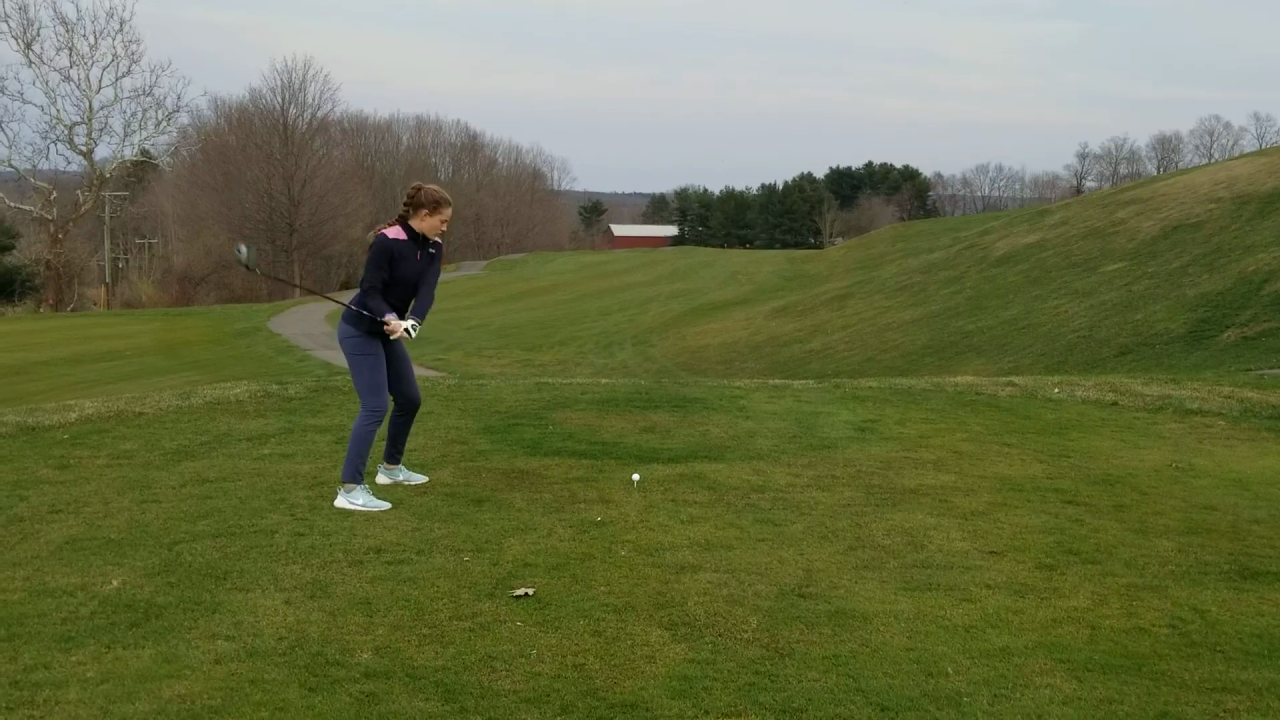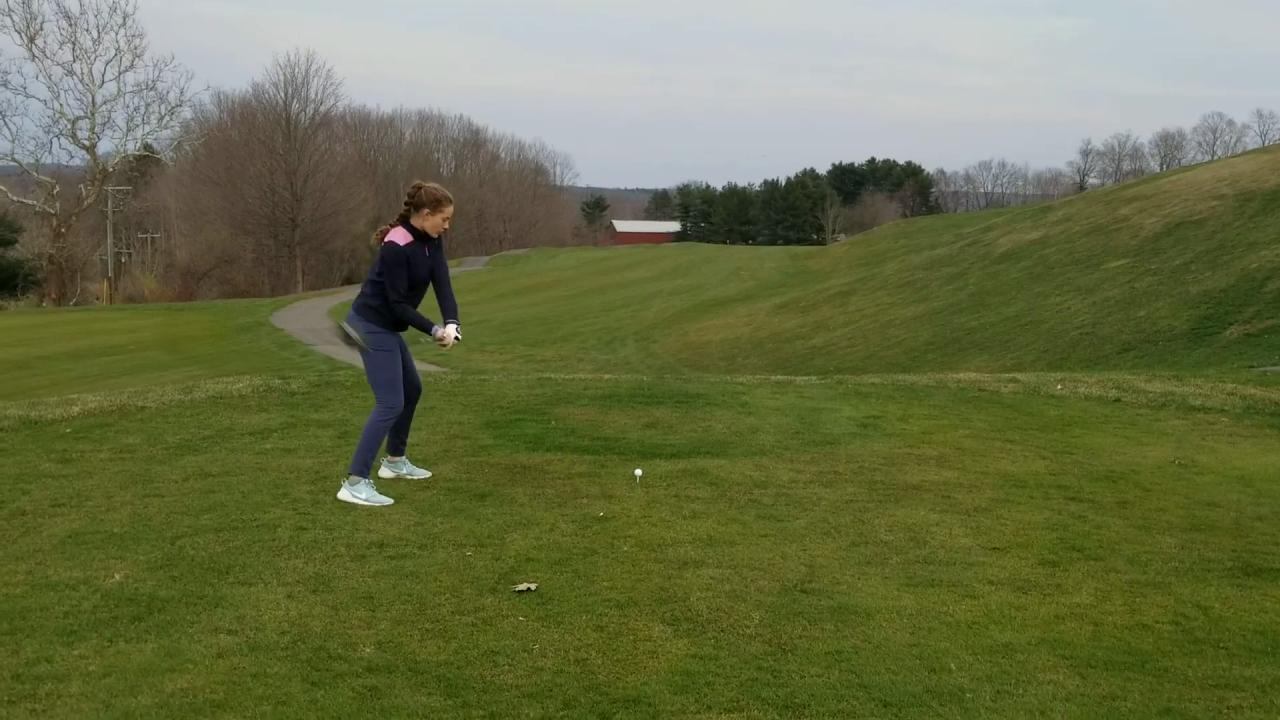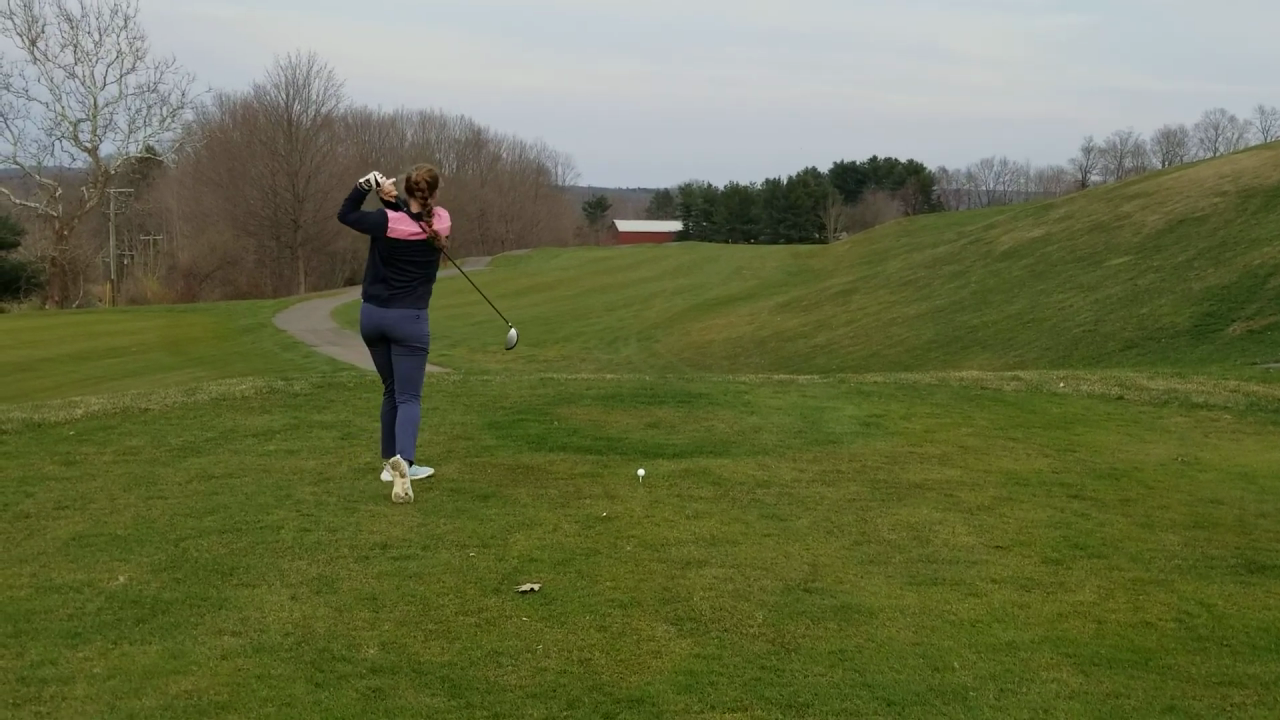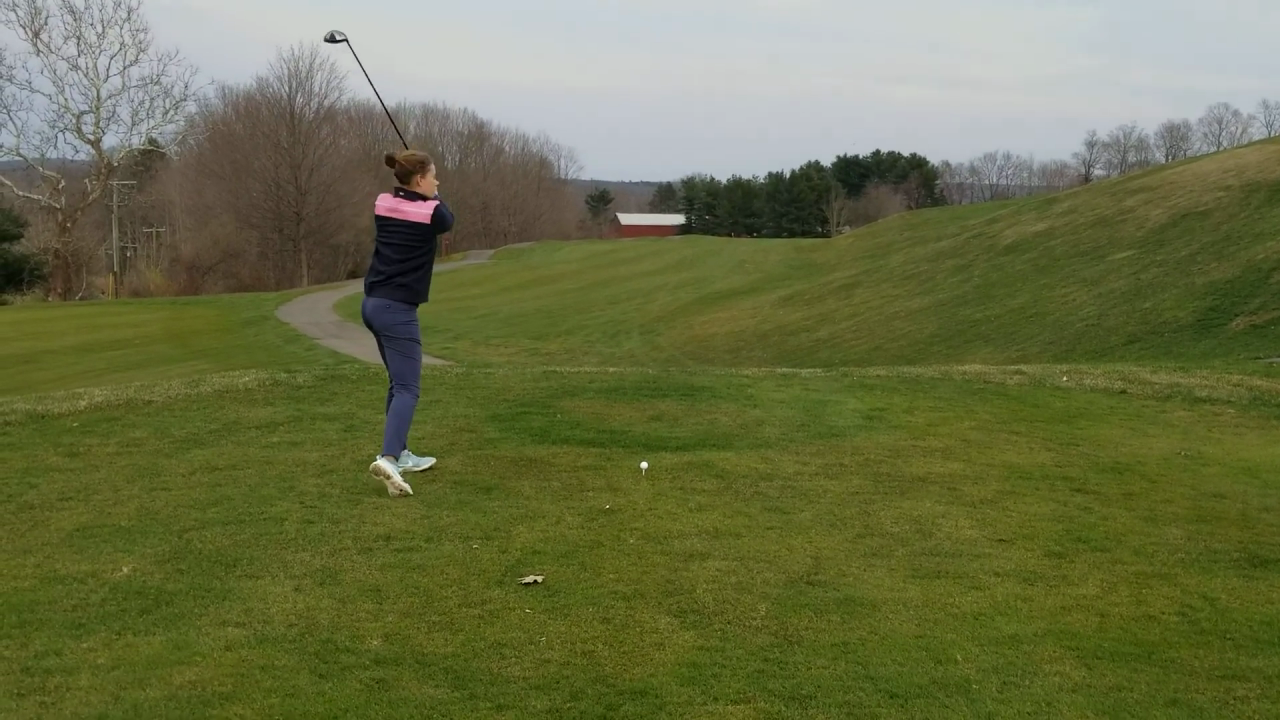
dt=0.7s
person 1, frame 1
left shoulder: (433, 249)
right shoulder: (387, 241)
left elbow: (426, 290)
right elbow: (372, 294)
left wrist: (412, 322)
right wrist: (390, 317)
left hip: (387, 334)
right hip: (360, 331)
left knee: (409, 399)
right knee: (375, 407)
left ankle: (391, 467)
right ankle: (350, 490)
person 1, frame 2
left shoulder: (432, 240)
right shoulder: (396, 247)
left elbow: (441, 282)
right elbow: (399, 305)
left wrist: (450, 322)
right wrist: (433, 330)
left hip: (387, 328)
right hip: (373, 327)
left knee: (411, 390)
right knee: (390, 403)
left ankle: (394, 460)
right ankle: (355, 482)
person 1, frame 3
left shoulder: (387, 222)
right shoulder: (441, 222)
left elbow: (345, 214)
left wrist: (368, 183)
right wrist: (388, 193)
left hip: (372, 315)
right hip: (410, 319)
left knee: (392, 391)
right knee: (409, 397)
left ankle: (393, 461)
right ankle: (403, 460)
person 1, frame 4
left shoulder: (383, 203)
right shoulder: (433, 212)
right elbow: (446, 220)
left wrist: (418, 196)
right wrist: (433, 196)
left hip: (375, 304)
right hip: (398, 310)
left knee: (400, 384)
right knee: (407, 389)
left ankle: (400, 454)
right ankle: (388, 458)
